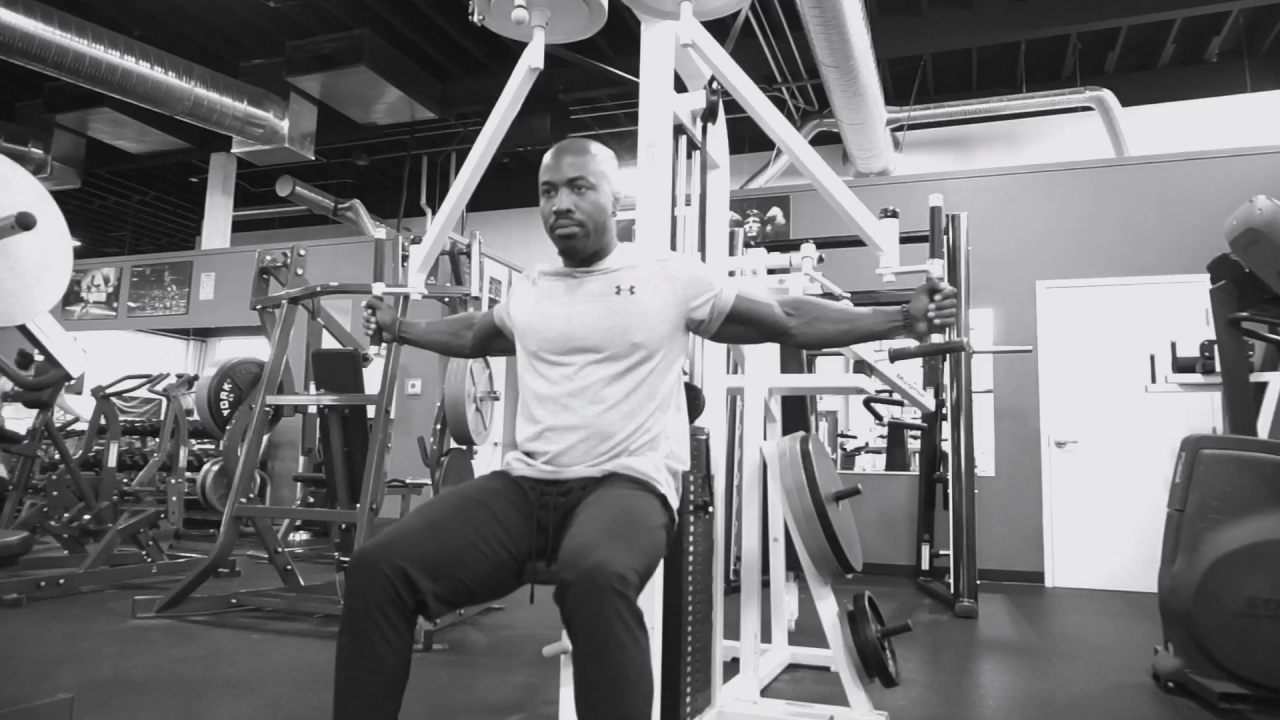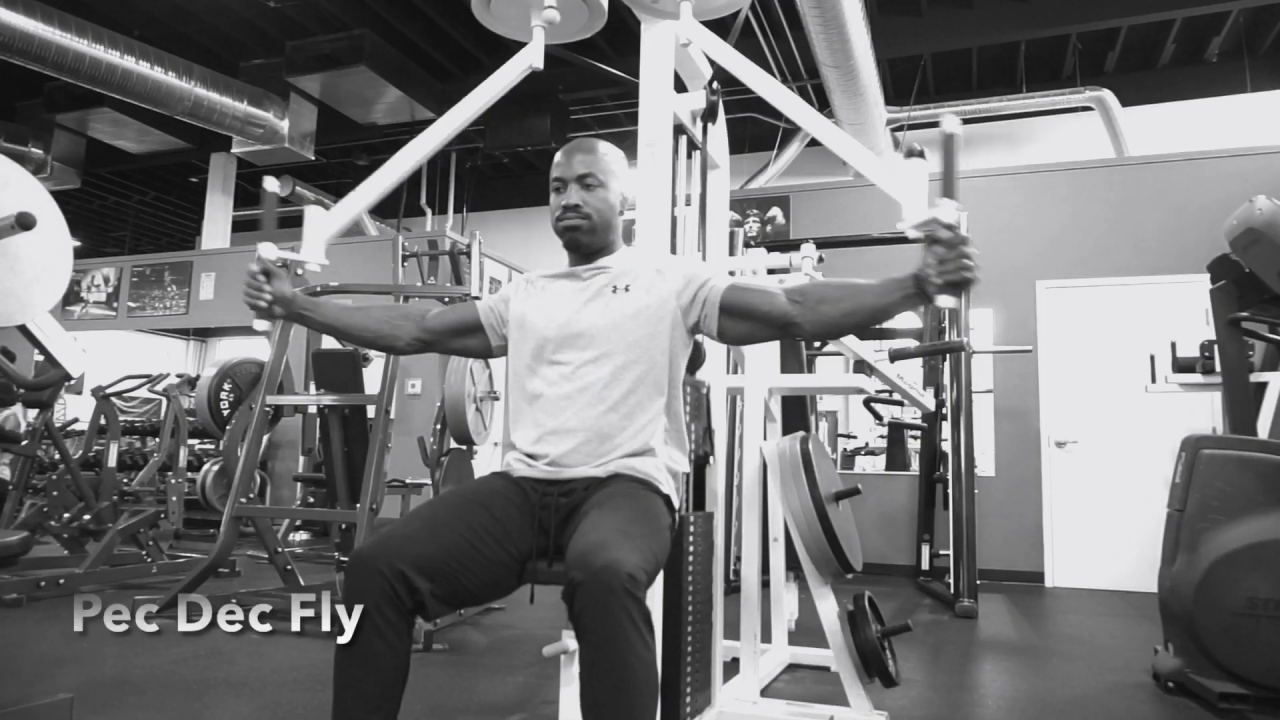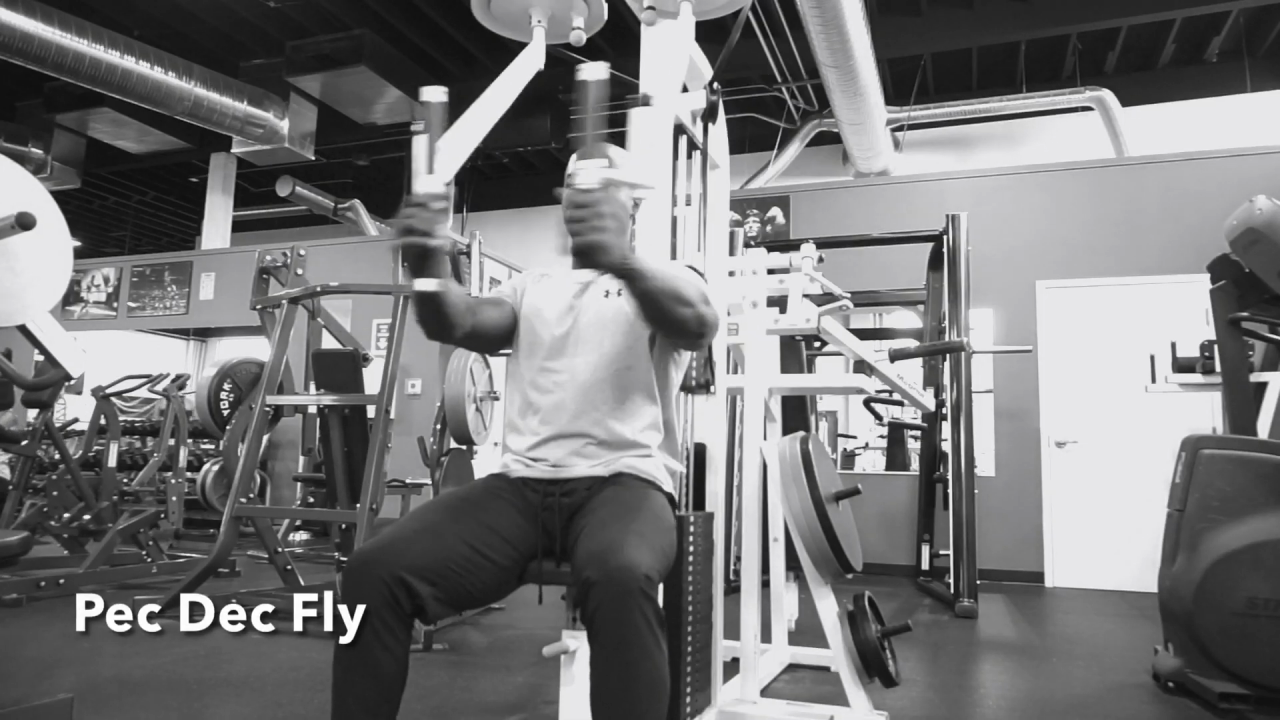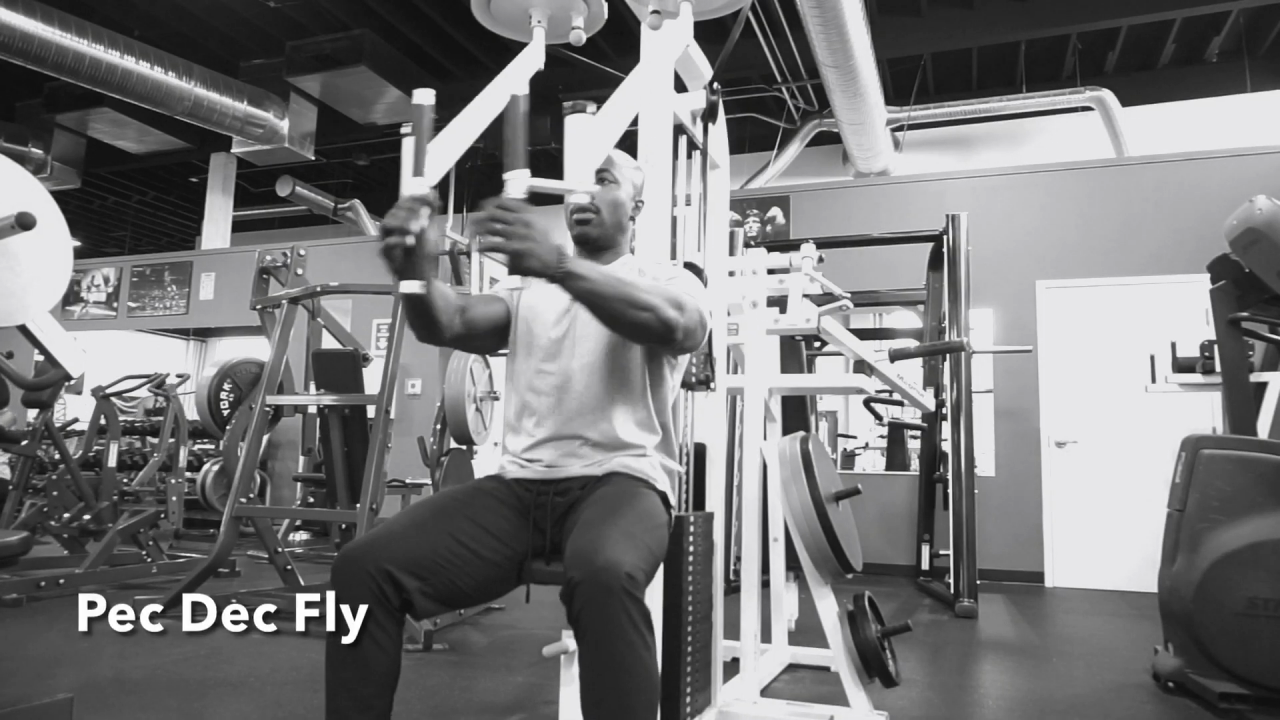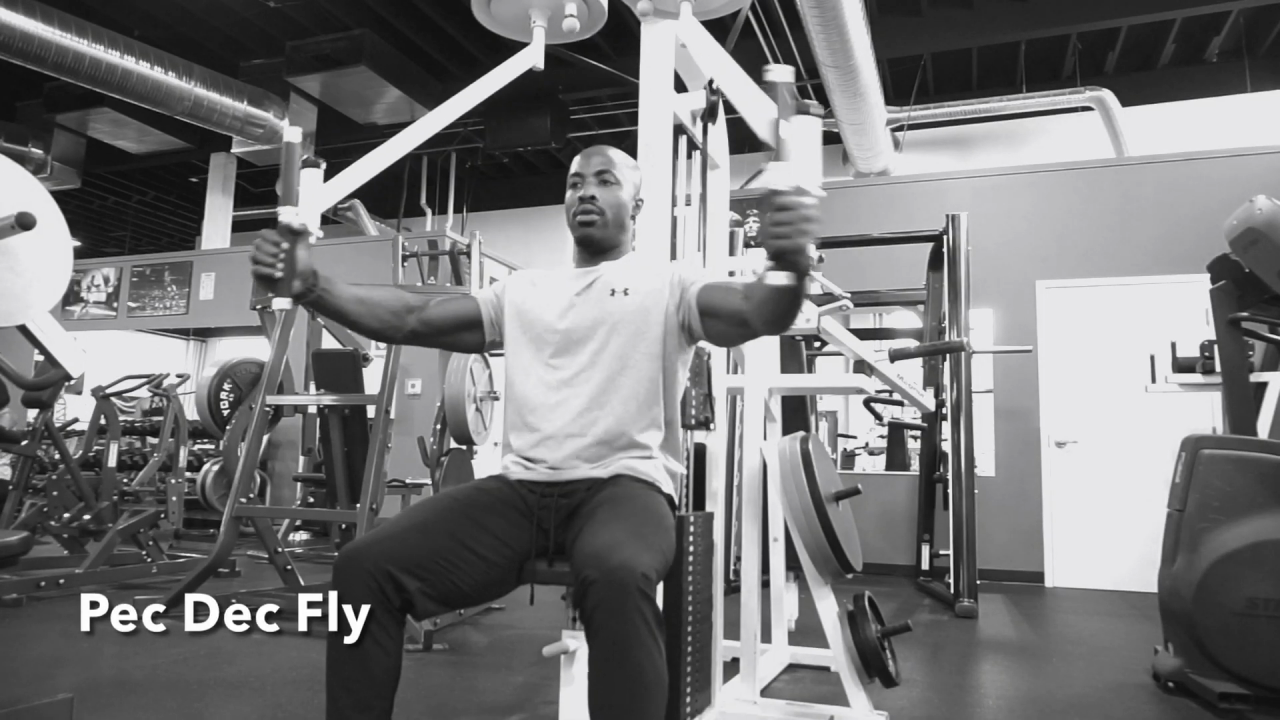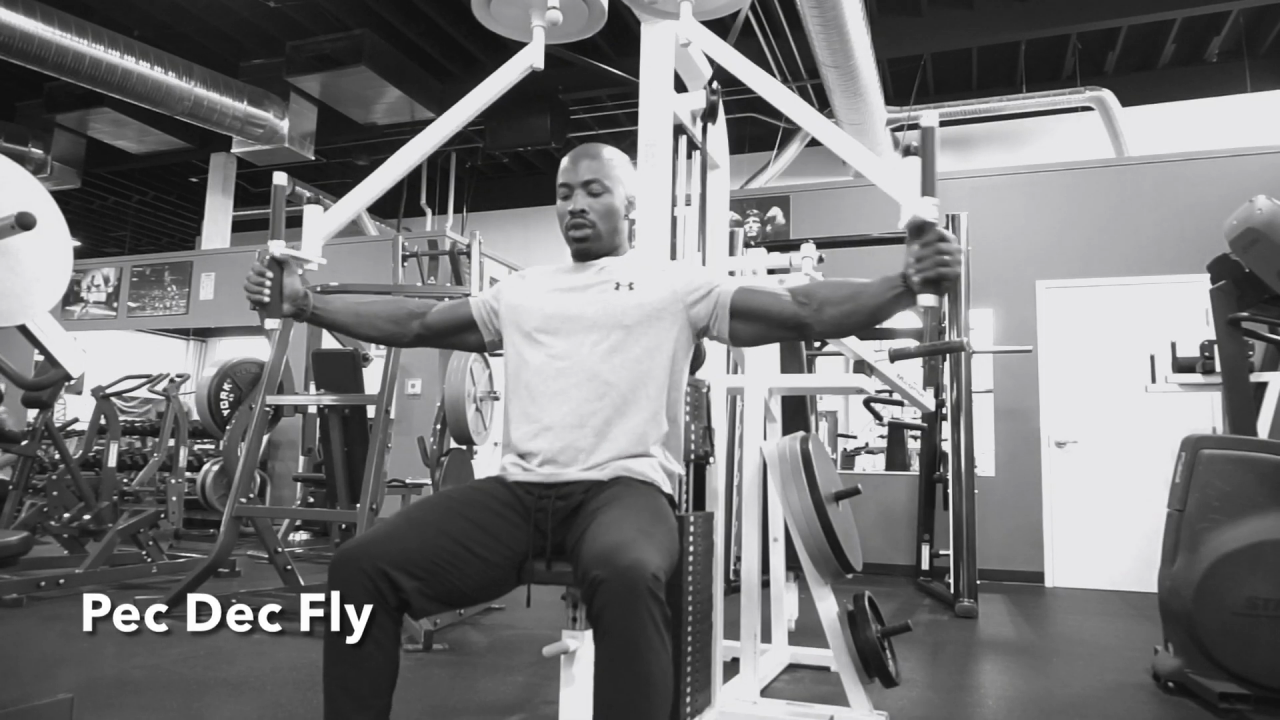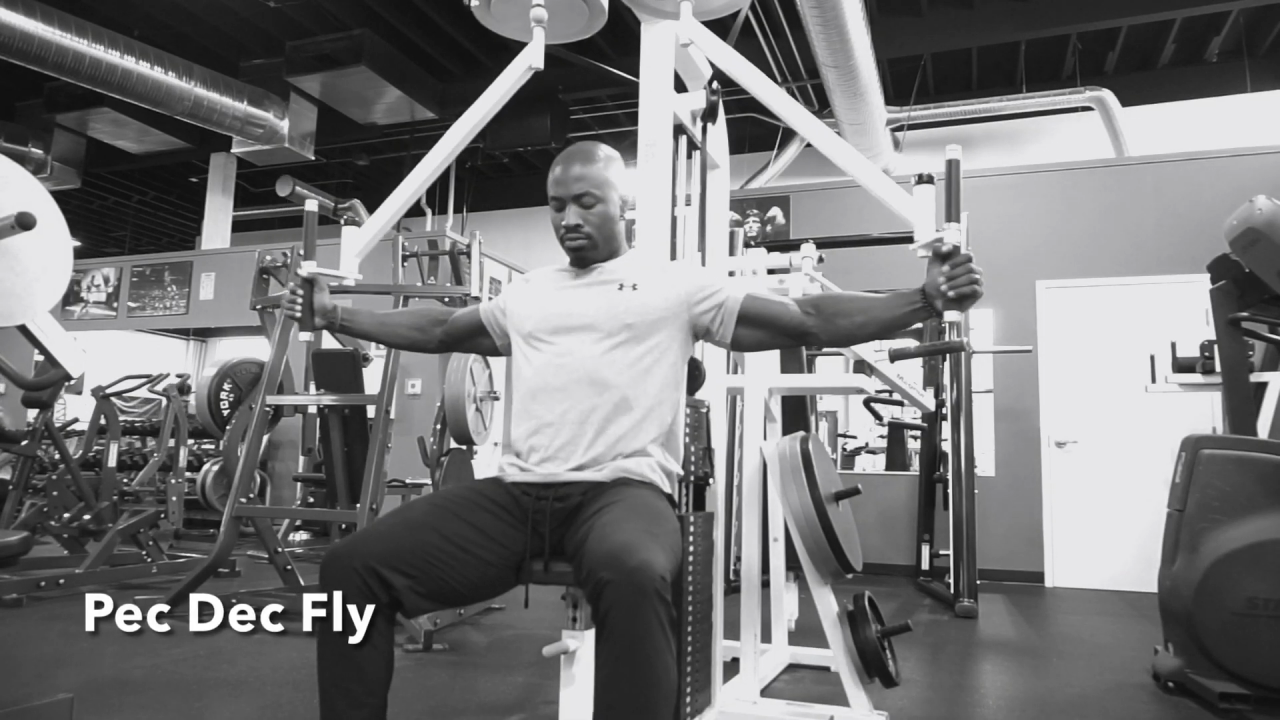
dt=0.5s
person 1, frame 1
left shoulder: (670, 275)
right shoulder: (527, 290)
left elbow: (789, 320)
right elbow: (476, 335)
left wrist: (904, 318)
right wrist: (400, 328)
left hip: (626, 481)
right hip: (526, 482)
left knee: (594, 573)
right knee: (379, 567)
person 1, frame 2
left shoulder: (671, 279)
right shoulder: (524, 294)
left elbow: (800, 312)
right elbow: (414, 327)
left wrist: (920, 281)
right wrist: (295, 305)
left hip: (626, 481)
right hip: (523, 483)
left knee: (605, 576)
right knee: (377, 566)
person 1, frame 3
left shoulder: (664, 283)
right shoulder: (532, 288)
left elbow: (692, 318)
right elbow: (456, 321)
left wrist: (624, 258)
right wrist: (429, 268)
left hip: (622, 482)
right hip: (520, 484)
left knee: (619, 578)
right knee: (374, 572)
person 1, frame 4
left shoulder: (666, 282)
right shoulder: (529, 293)
left elbow: (668, 325)
right elbow: (448, 323)
left wrist: (557, 263)
right wrist: (415, 271)
left hip: (619, 481)
right hip: (518, 485)
left knee: (603, 576)
right knee: (365, 565)
person 1, frame 5
left shoulder: (667, 284)
right shoulder: (524, 290)
left elbow: (757, 310)
right elbow: (410, 318)
left wrist: (790, 264)
right wrist: (310, 285)
left hip: (624, 482)
right hip: (520, 487)
left knee: (617, 575)
right knee: (366, 565)
person 1, frame 6
left shoulder: (676, 284)
right shoulder: (521, 289)
left elbow: (804, 311)
right elbow: (416, 322)
left wrist: (905, 283)
right wrist: (304, 303)
left hip: (624, 484)
right hip: (519, 488)
left knee: (626, 574)
right knee: (362, 564)
person 1, frame 7
left shoulder: (677, 284)
right shoulder: (526, 293)
left elbow: (809, 320)
right elbow: (440, 330)
left wrist: (926, 299)
right wrist: (334, 314)
left hip: (622, 486)
right hip: (517, 490)
left knee: (633, 574)
right knee: (353, 564)
